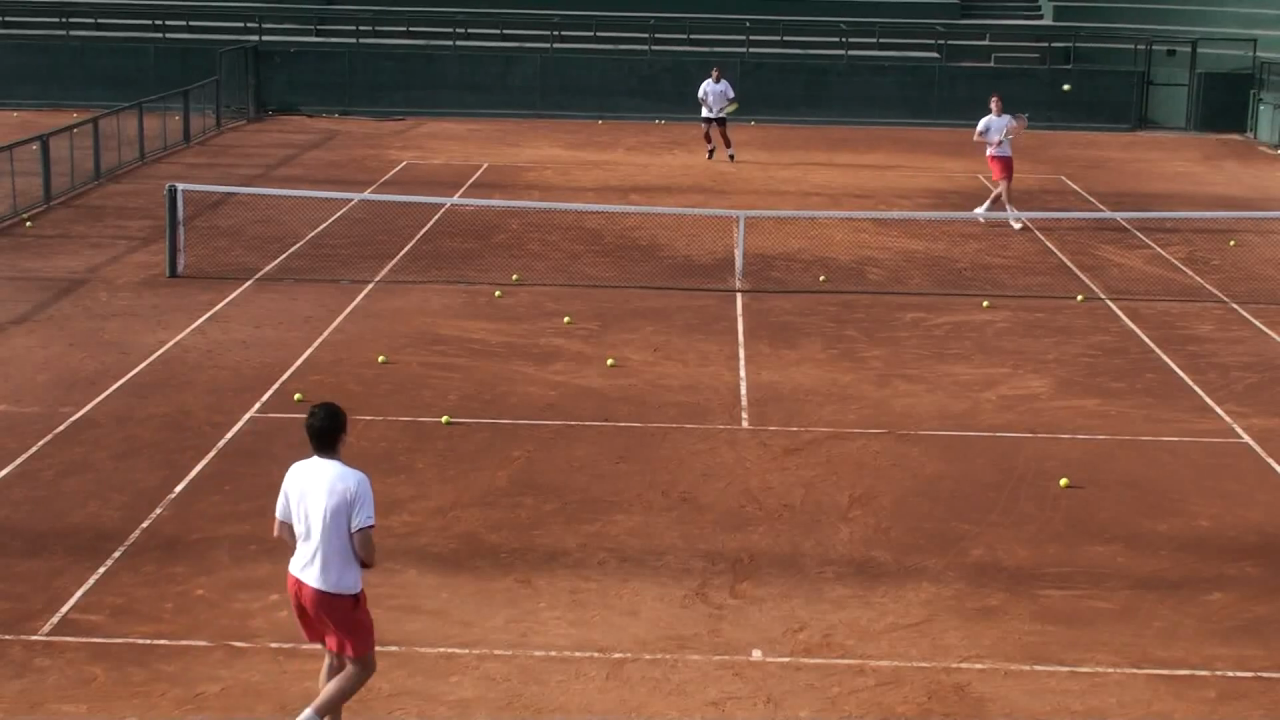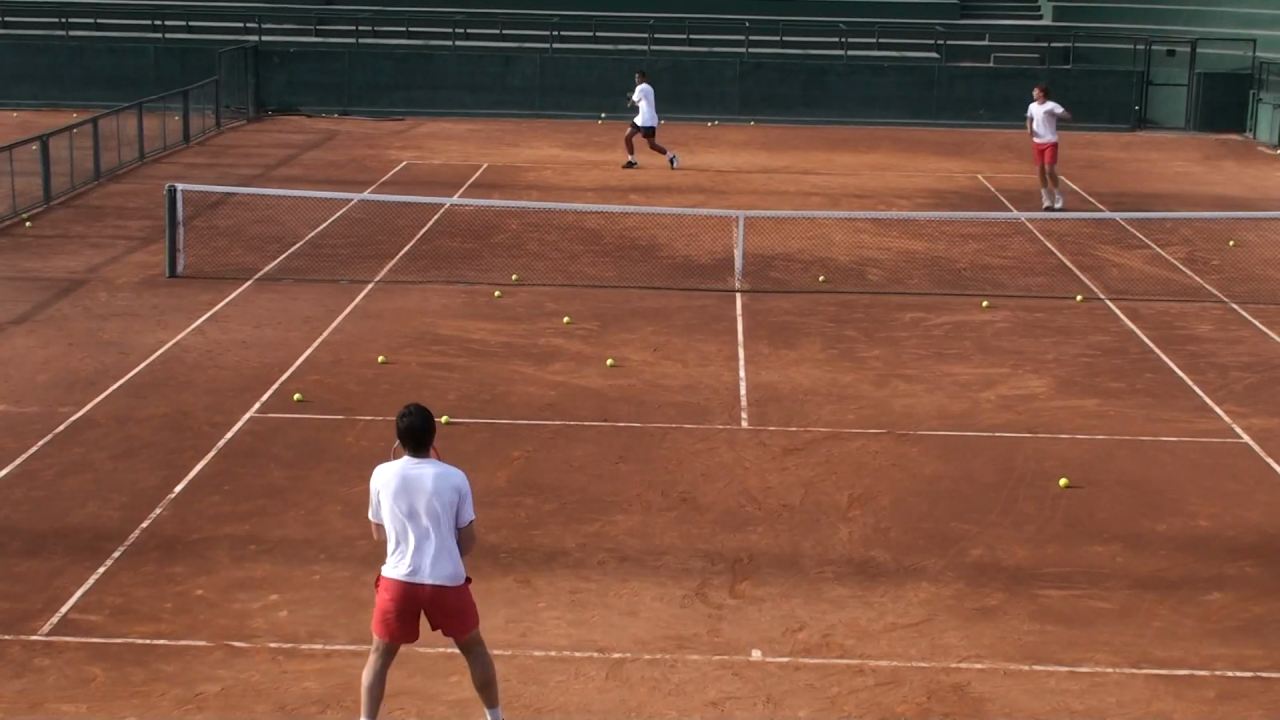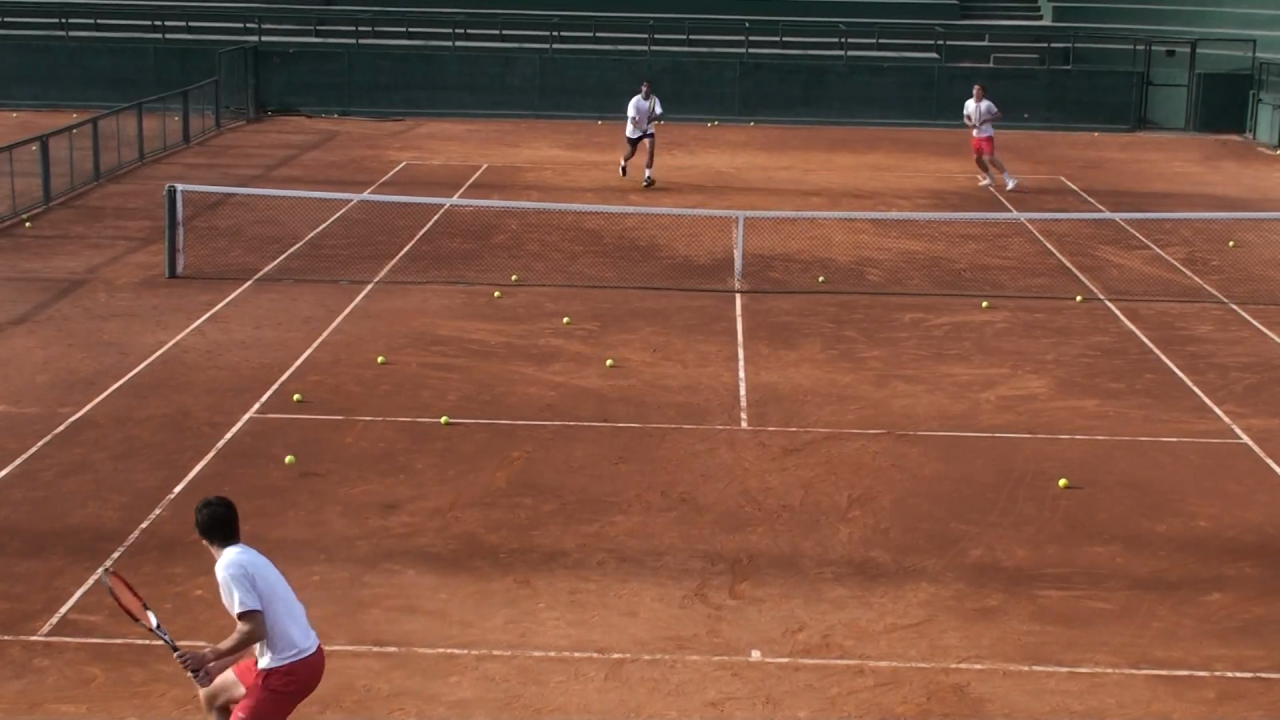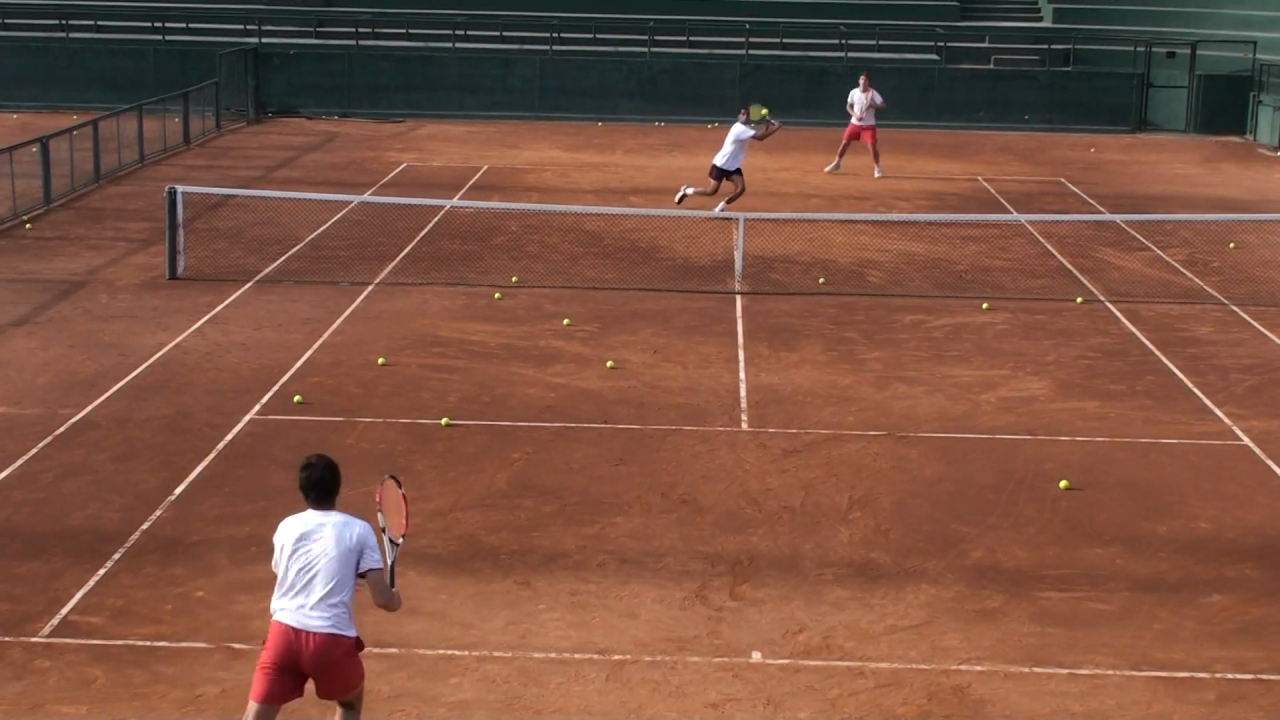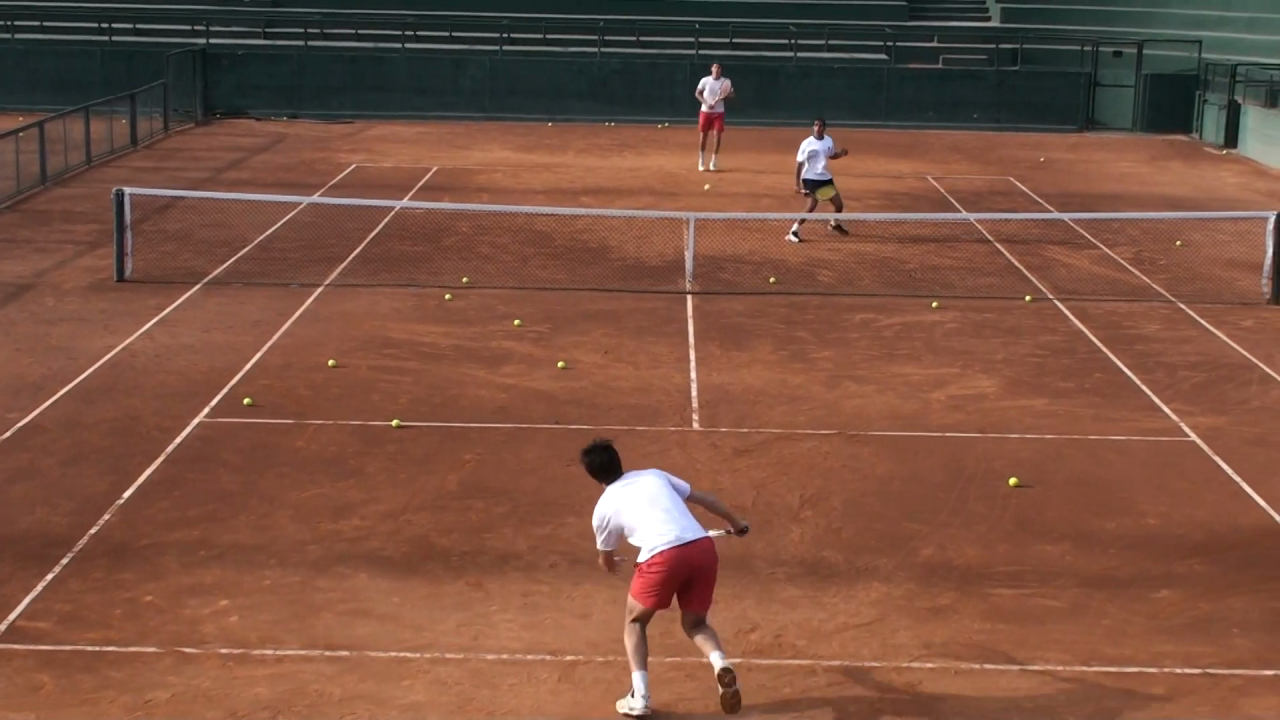
dt=1s
person 1, frame 1
left shoulder: (295, 472)
right shoulder: (354, 481)
left elbow: (281, 532)
right elbow: (364, 550)
right wrist: (368, 560)
left hip: (299, 580)
right hip: (336, 590)
left knee: (336, 658)
right knee: (361, 667)
person 1, frame 2
left shoulder: (382, 475)
right shoulder: (455, 478)
left elbow: (379, 533)
right elbow: (467, 542)
left hip: (398, 581)
right hip: (449, 581)
left knee: (380, 656)
right knee: (474, 649)
person 1, frame 3
left shoulder: (228, 566)
right shoulder: (248, 557)
left elbow: (253, 630)
right elbow: (257, 628)
left wrist: (209, 657)
right wrist: (216, 666)
left hip: (288, 668)
right hip: (307, 657)
right knee: (210, 695)
person 1, frame 4
left shoulder: (286, 528)
right shoulder: (360, 531)
right elbow: (382, 598)
right wrist: (395, 600)
left hip: (285, 633)
right hip: (331, 640)
person 1, frame 5
left shoulder: (603, 508)
right shoulder: (654, 476)
left elbow: (605, 562)
right elbow: (704, 500)
left wrist: (613, 564)
right wrist: (736, 523)
left hip: (662, 557)
right hip: (701, 547)
left knee: (634, 622)
right knee: (694, 623)
left ankle: (639, 699)
right ankle: (721, 664)
